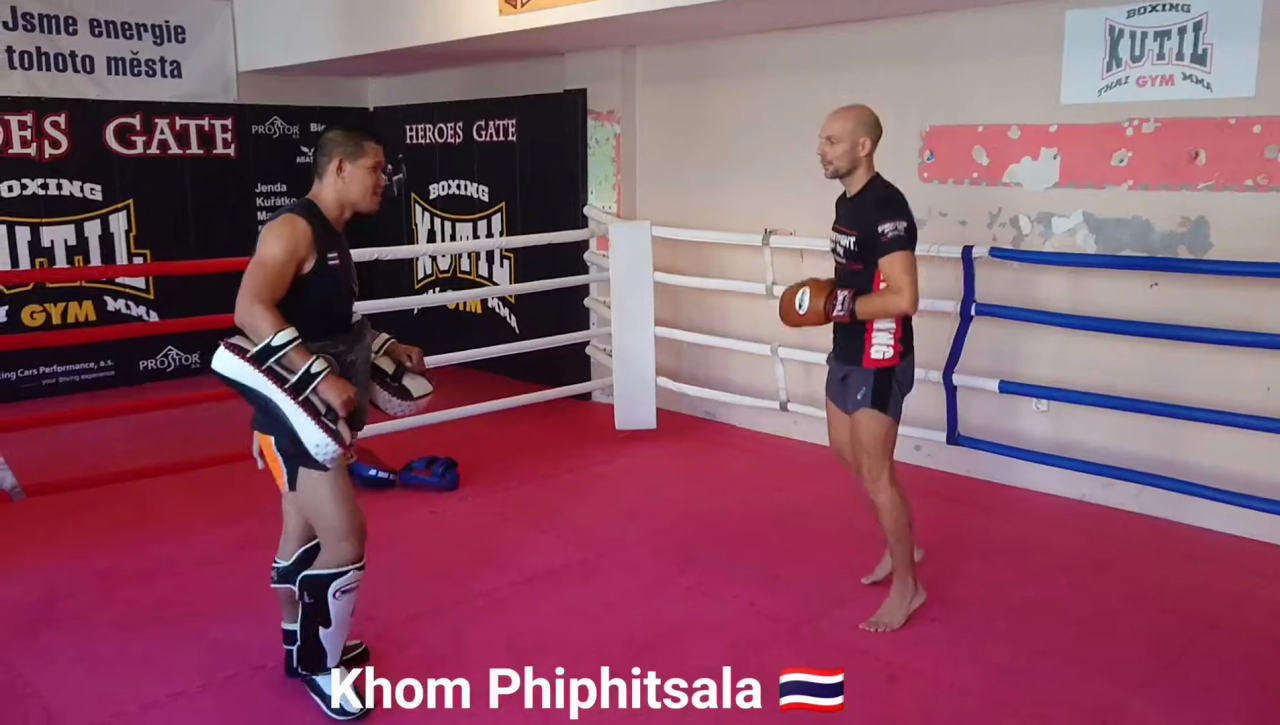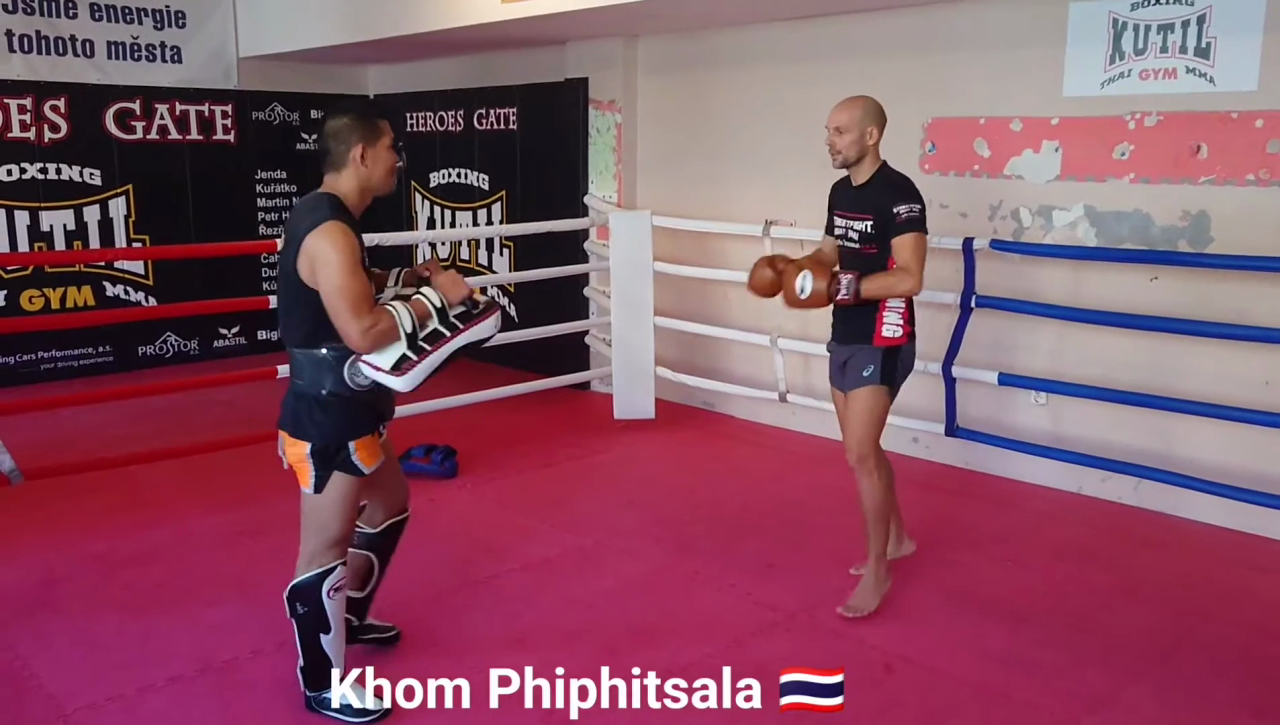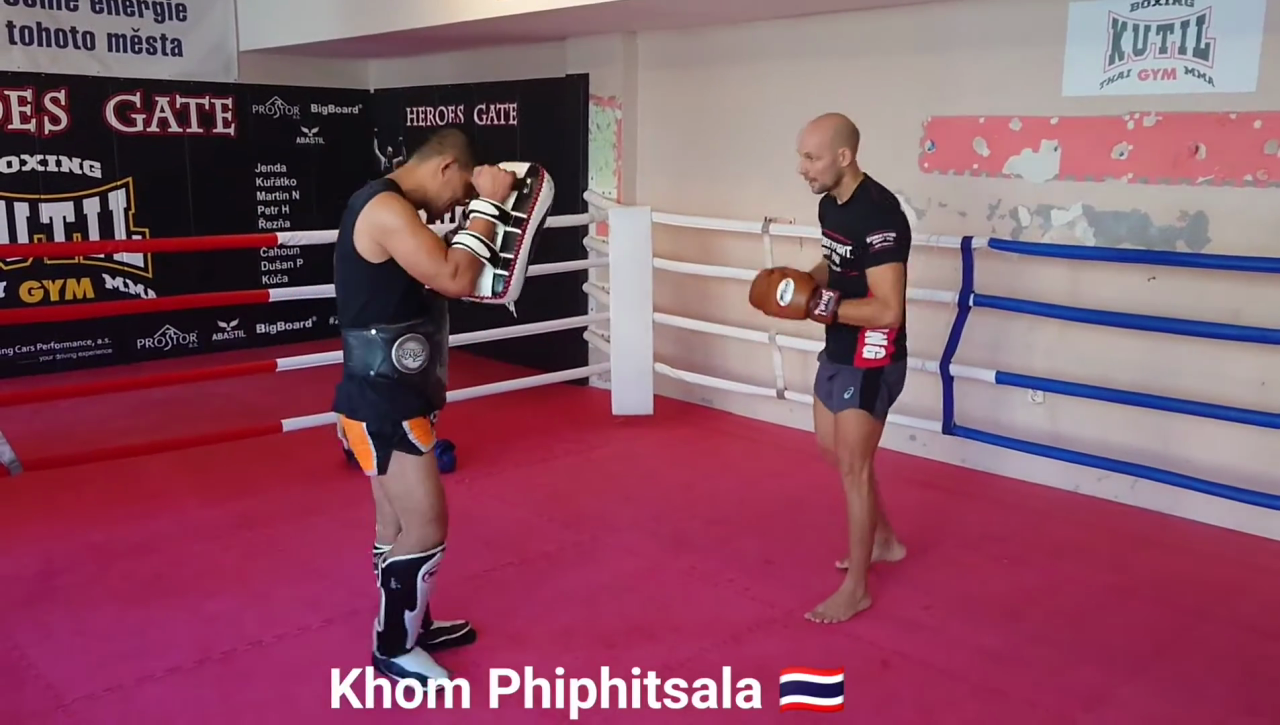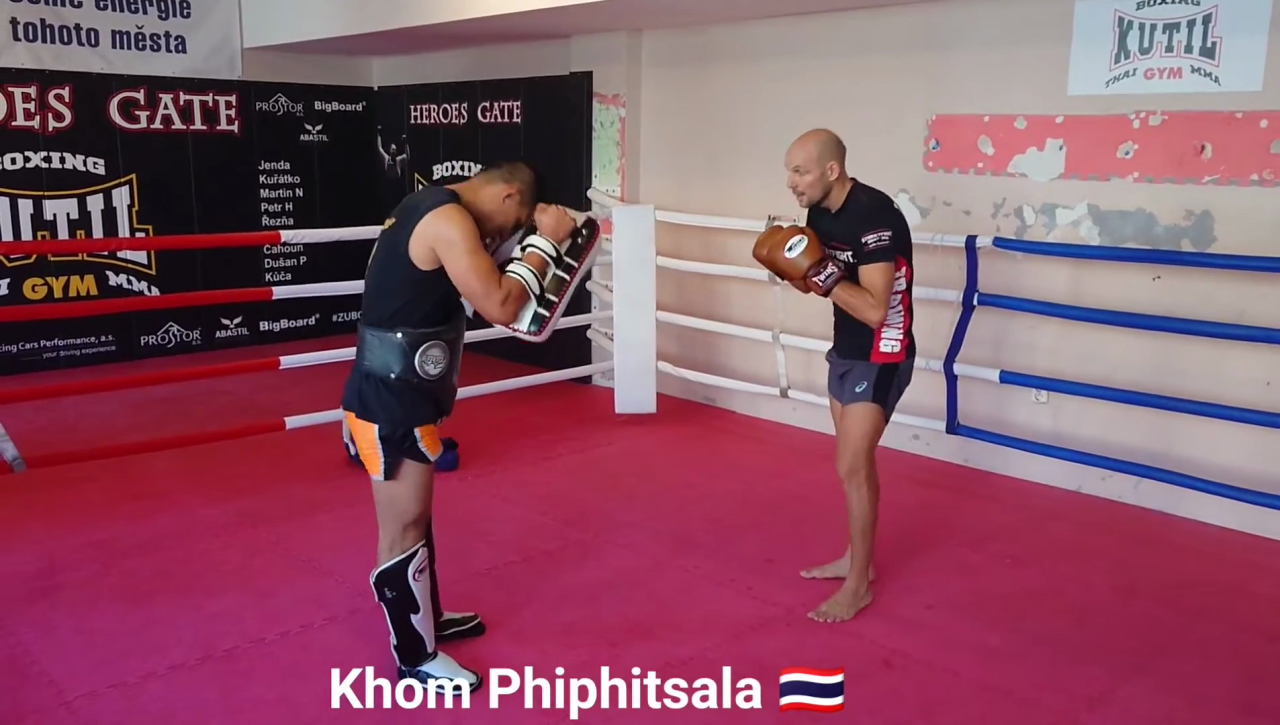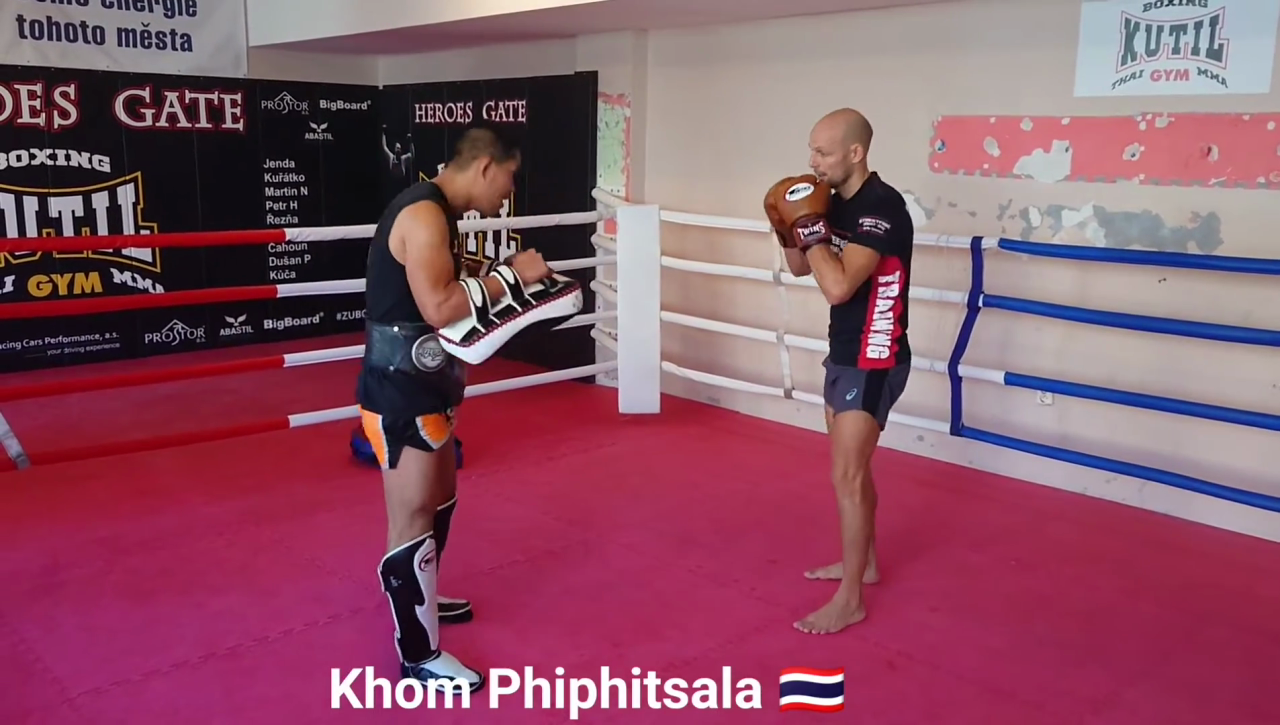
dt=0.5s
person 1, frame 1
left shoulder: (331, 235)
right shoulder: (292, 229)
right elbow: (252, 310)
left wrist: (387, 349)
right wrist: (321, 377)
left knee: (304, 533)
right knee: (345, 541)
left ankle: (304, 645)
right ankle: (320, 670)
person 1, frame 2
left shoulder: (330, 218)
right shoulder: (329, 232)
right elbow: (365, 333)
left wrist: (410, 276)
right wrist: (434, 301)
left hip: (347, 407)
right hip: (329, 416)
left knee: (391, 502)
right knee: (327, 545)
left ankle: (347, 618)
person 1, frame 3
left shoulder: (391, 206)
right shoulder: (387, 209)
left elbow: (444, 269)
right elbow: (457, 280)
left wrist: (481, 210)
right wrist: (487, 203)
left hip: (393, 392)
right hip: (382, 399)
left knee: (400, 521)
right knee: (426, 528)
left ankle: (412, 625)
right ankle: (395, 651)
person 1, frame 4
left shoulder: (430, 207)
right shoulder: (450, 219)
right elbow: (501, 306)
left wrist: (520, 242)
right wrist: (543, 242)
left hip: (394, 390)
right hip: (395, 399)
left knee: (416, 513)
right knee: (402, 529)
left ankle: (425, 618)
right ankle: (416, 658)
person 1, frame 5
left shoulder: (439, 212)
right shoulder: (423, 215)
right elbow: (440, 308)
left wrist: (508, 280)
right wrist: (510, 275)
left hip: (427, 386)
right hip: (401, 390)
left knee: (439, 499)
right knee: (412, 521)
left ankle: (419, 603)
right ankle: (420, 655)
person 2, frame 1
left shoulder: (886, 209)
right shoulder: (845, 203)
left elbow: (903, 298)
left wrist: (836, 307)
right wrist: (824, 295)
left hip: (879, 362)
right hip: (846, 355)
left knee: (873, 472)
right knee: (847, 456)
left ankle: (906, 585)
right ankle: (902, 546)
person 2, frame 2
left shoulder: (900, 194)
right shoulder: (840, 192)
left elbow: (909, 279)
left wrist: (835, 289)
right wrist: (792, 270)
left hip: (882, 343)
right hip: (844, 339)
left knee: (859, 453)
right knee: (862, 447)
left ankle: (877, 573)
right ankle: (896, 538)
person 2, frame 3
left shoulder: (879, 214)
right shoulder: (831, 203)
left elbow: (888, 311)
left wrist: (817, 302)
right wrist: (794, 286)
left hip: (871, 361)
right hip: (838, 353)
left knee: (852, 467)
right knee: (833, 451)
left ankle: (855, 588)
right ankle: (883, 539)
person 2, frame 4
left shoulder: (874, 215)
right shoulder: (820, 213)
left elbow: (874, 309)
right elbow: (810, 280)
left wrist: (820, 272)
right wrist: (791, 267)
left hip: (880, 357)
right hip: (846, 351)
left knee: (851, 465)
right knee: (855, 459)
left ankle: (858, 584)
right ankle: (856, 558)
person 2, frame 5
left shoulder: (880, 207)
right shoulder: (838, 200)
left elbow: (837, 287)
right elbow: (801, 267)
left wrist: (807, 226)
right wrist: (789, 227)
left hip: (874, 363)
right hip: (846, 355)
left knee: (846, 476)
right knee: (851, 462)
left ankle: (849, 600)
right ankle: (860, 561)
